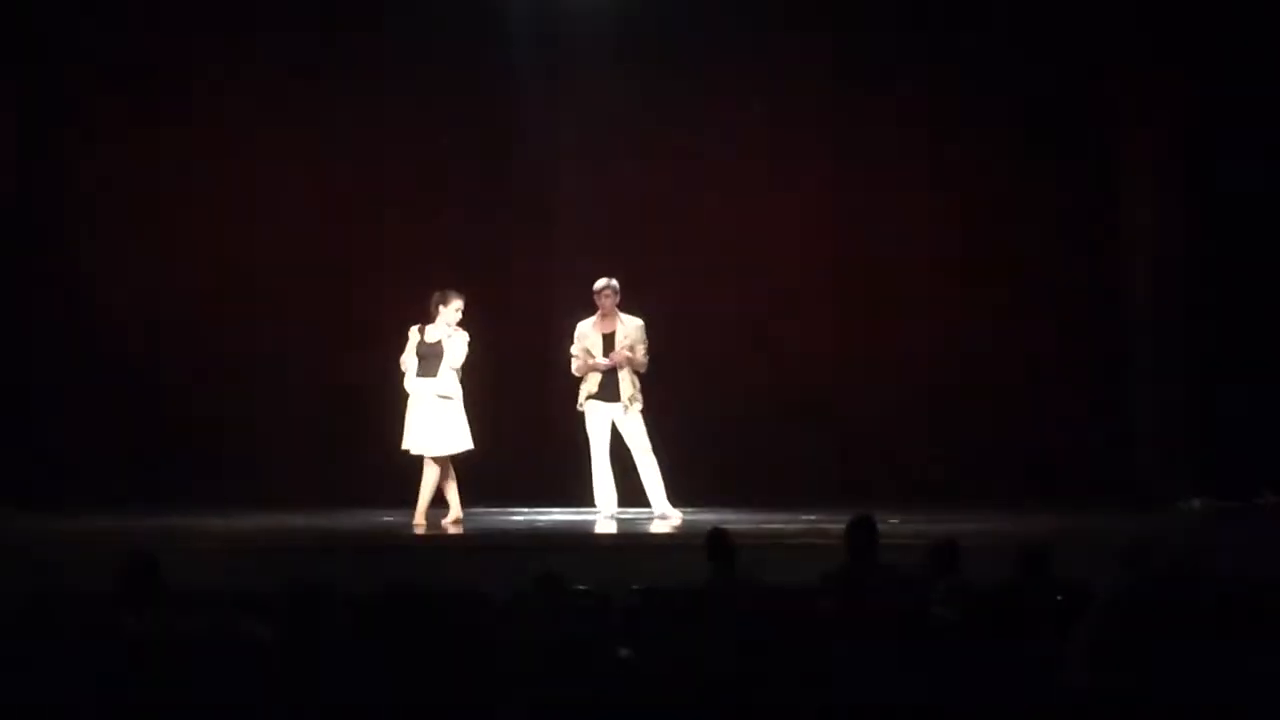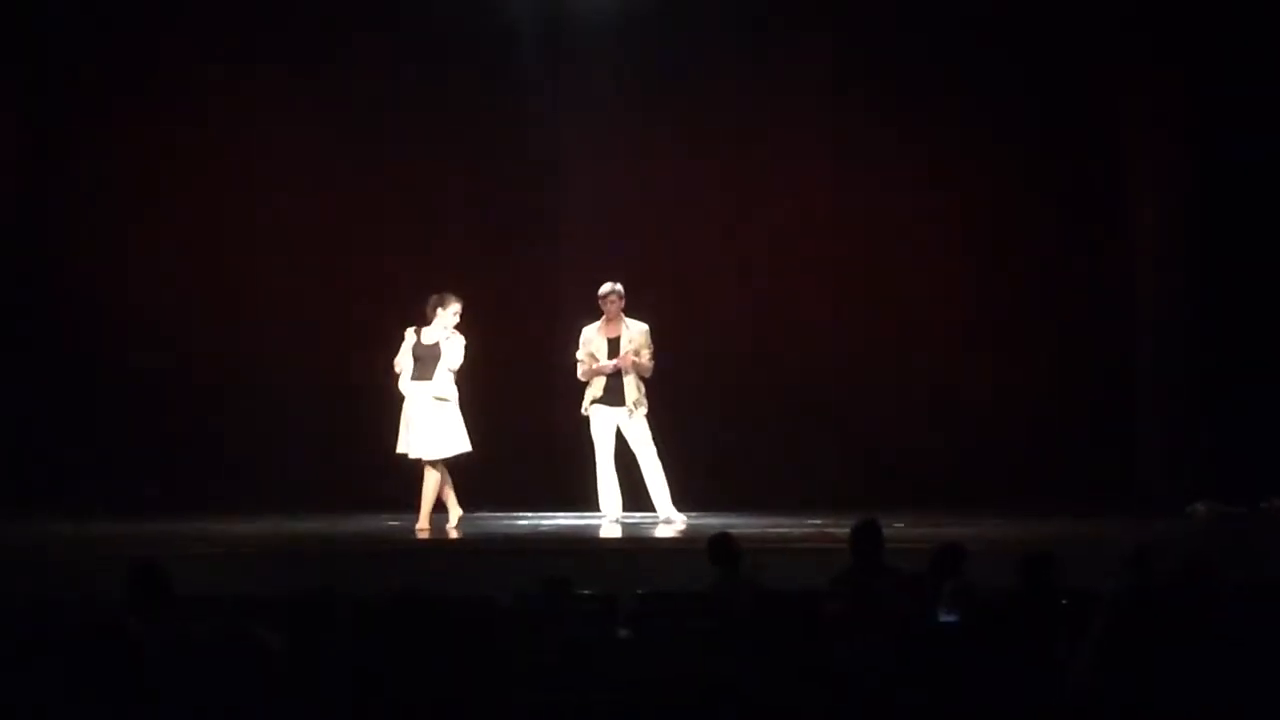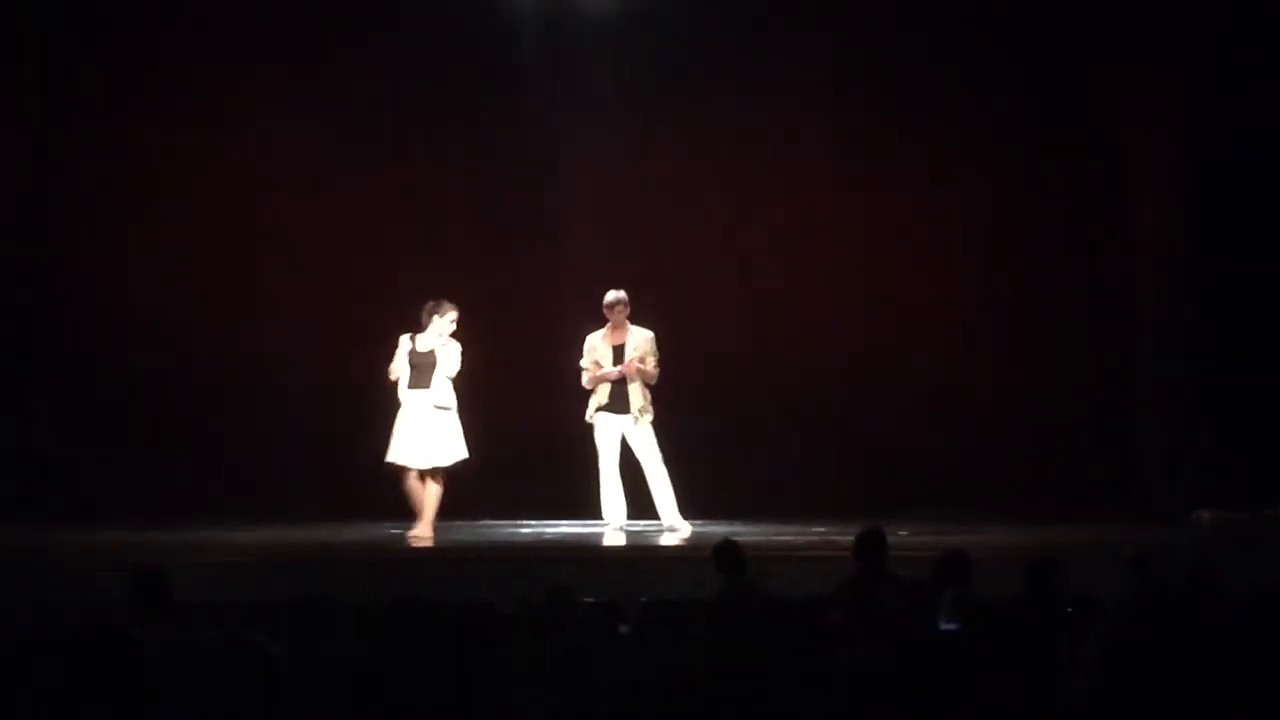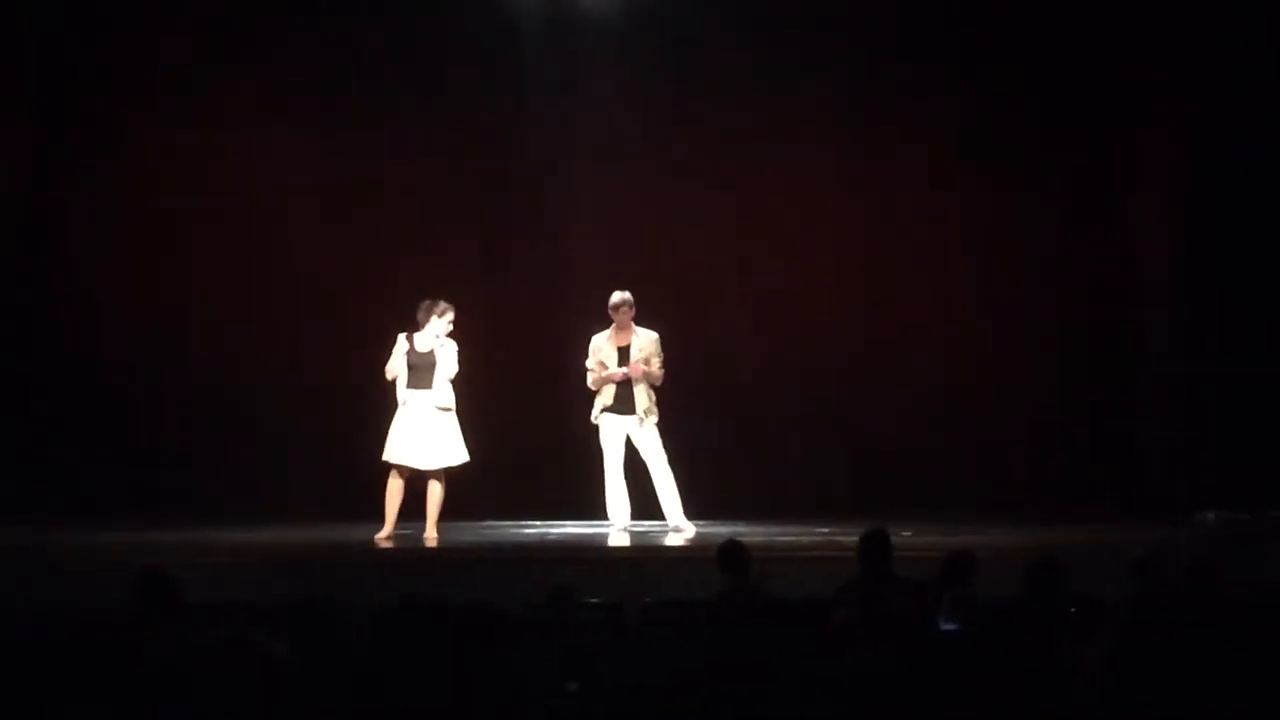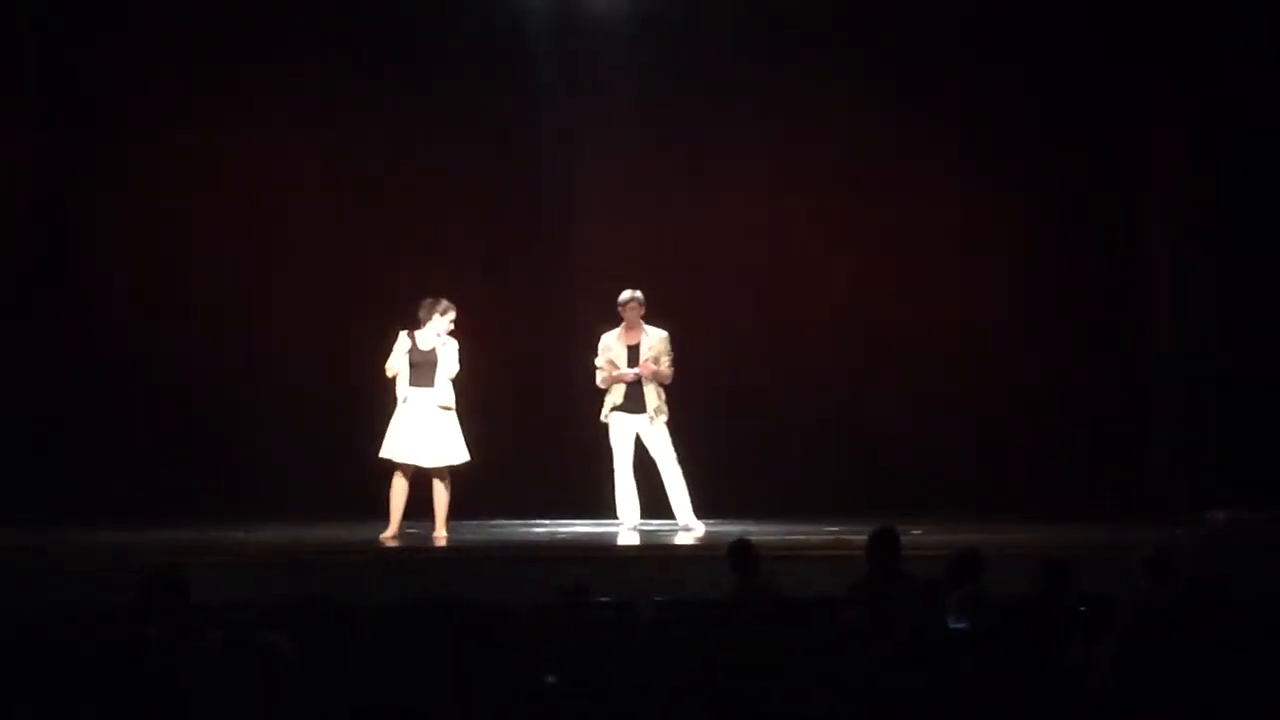
dt=0.2s
person 1, frame 1
left shoulder: (634, 325)
right shoulder: (584, 328)
left elbow: (643, 364)
right elbow: (576, 368)
left wrist: (628, 357)
right wrist: (593, 364)
left hip: (625, 399)
right hip: (595, 399)
left knee: (643, 450)
right knee: (599, 454)
left ankle: (661, 506)
right ankle: (606, 508)
person 1, frame 2
left shoulder: (639, 330)
right shoulder: (589, 333)
left elbow: (648, 370)
right elbow: (581, 373)
left wrist: (634, 362)
right wrist: (598, 368)
left hip: (630, 404)
right hip: (600, 404)
left knee: (648, 455)
right knee: (604, 458)
left ankle: (666, 510)
right ankle: (611, 512)
person 1, frame 3
left shoulder: (644, 337)
right shoulder: (593, 340)
left elbow: (653, 376)
right elbow: (586, 381)
left wrist: (639, 369)
right wrist: (603, 374)
left hip: (635, 411)
right hip: (605, 411)
left knee: (654, 463)
right knee: (608, 466)
left ankle: (672, 518)
right ankle: (615, 520)
person 1, frame 4
left shoulder: (649, 338)
right shoulder: (599, 341)
left elbow: (658, 378)
right elbow: (592, 382)
left wrist: (645, 371)
right wrist: (608, 375)
left hip: (640, 412)
right hip: (611, 412)
left knee: (659, 463)
right knee: (613, 466)
left ankle: (676, 519)
right ankle: (619, 522)
person 1, frame 5
left shoulder: (659, 337)
right shoulder: (608, 340)
left elbow: (668, 376)
right elbow: (600, 380)
left wrist: (654, 370)
right wrist: (619, 375)
left hip: (650, 411)
right hip: (620, 411)
left knee: (669, 462)
right knee: (622, 465)
left ankle: (686, 518)
right ankle: (629, 520)
person 2, frame 1
left shoulder: (458, 336)
right shoulder: (418, 331)
left elbow: (455, 362)
right elbow: (405, 365)
left wrist: (445, 336)
right wrist: (413, 342)
left hip: (443, 398)
right hip: (419, 397)
left knee: (433, 458)
right knee: (440, 459)
left ankle: (419, 513)
right ankle: (455, 508)
person 2, frame 2
left shoulder: (455, 339)
right shoulder: (414, 333)
left elbow: (453, 364)
right elbow: (398, 367)
left wrist: (443, 338)
right wrist: (408, 343)
left hip: (439, 401)
right hip: (415, 400)
left knee: (432, 462)
right knee: (433, 462)
left ankle: (424, 519)
right ankle: (453, 507)
person 2, frame 3
left shoulder: (451, 346)
right shoulder: (409, 340)
left elbow: (450, 371)
right elbow: (393, 374)
left wrist: (439, 345)
right wrist: (403, 351)
left hip: (437, 409)
right hip: (412, 408)
left knee: (433, 470)
right knee: (410, 472)
left ankle: (427, 525)
right ankle: (421, 518)
person 2, frame 4
left shoulder: (448, 346)
right shoulder: (406, 340)
left elbow: (450, 372)
right elbow: (390, 373)
left wrist: (438, 346)
right wrist: (402, 351)
left hip: (437, 410)
right hip: (411, 409)
left knee: (436, 471)
right knee: (398, 470)
left ankle: (431, 528)
right ankle: (388, 526)
person 2, frame 5
left shoulder: (449, 344)
right shoulder: (407, 337)
left elbow: (451, 372)
right elbow: (390, 371)
left wrist: (440, 344)
right wrist: (404, 348)
left hip: (438, 408)
right hip: (411, 406)
left knee: (440, 471)
right knee: (402, 469)
left ankle: (440, 527)
right ankle: (393, 526)
